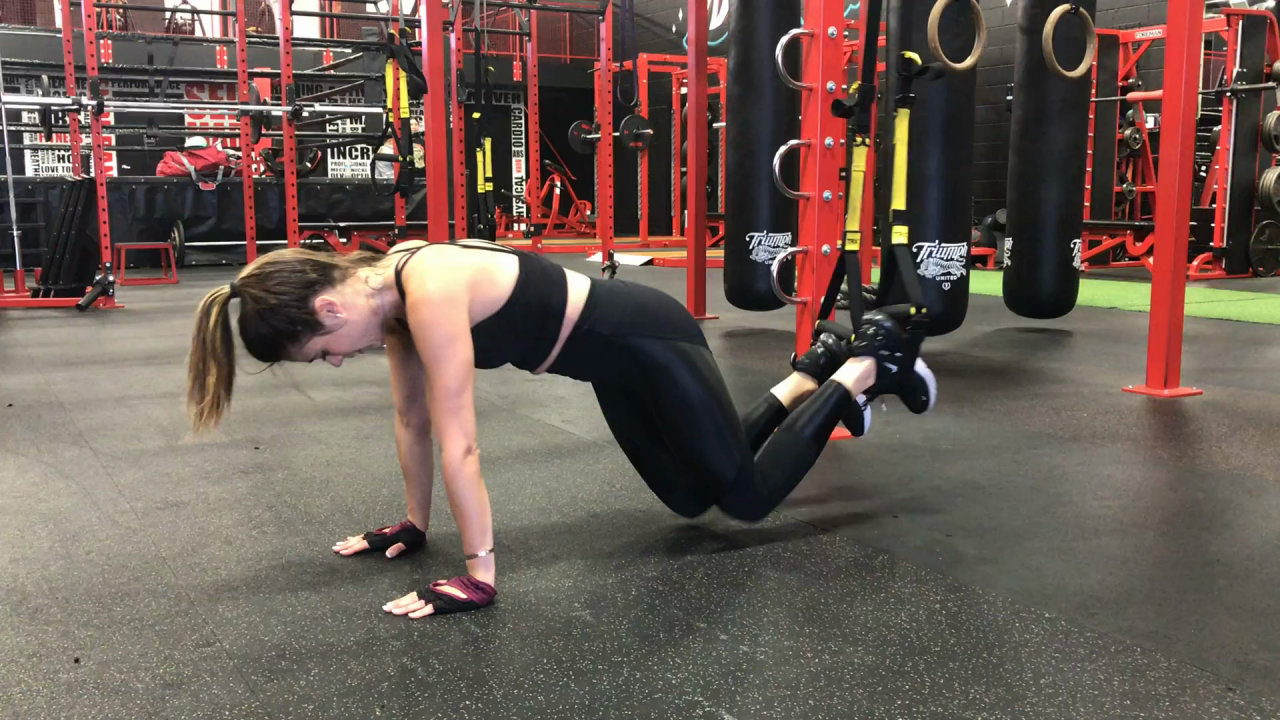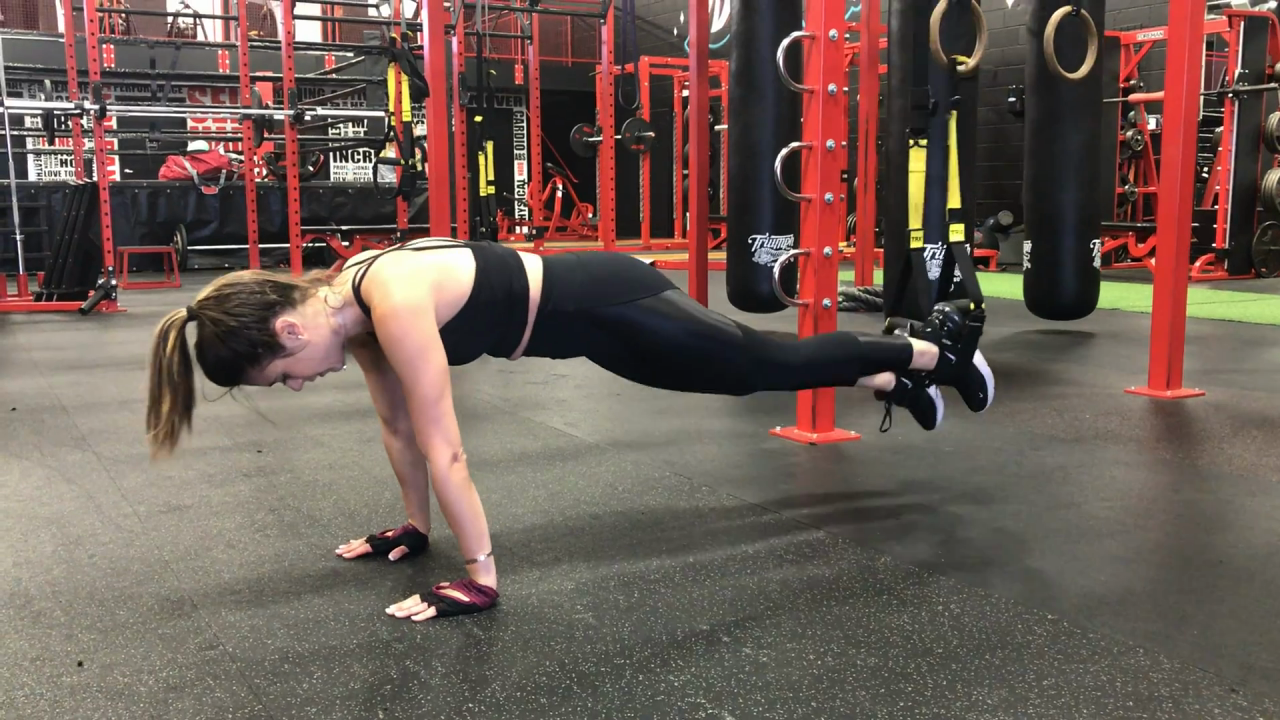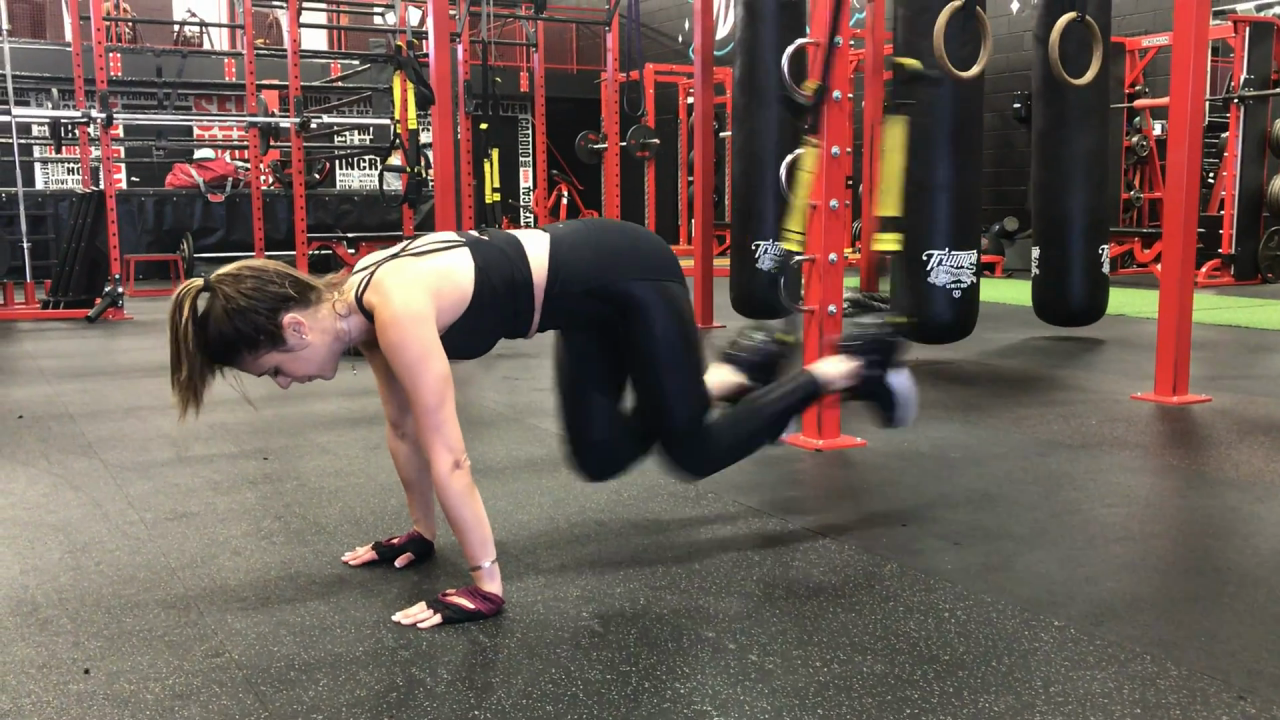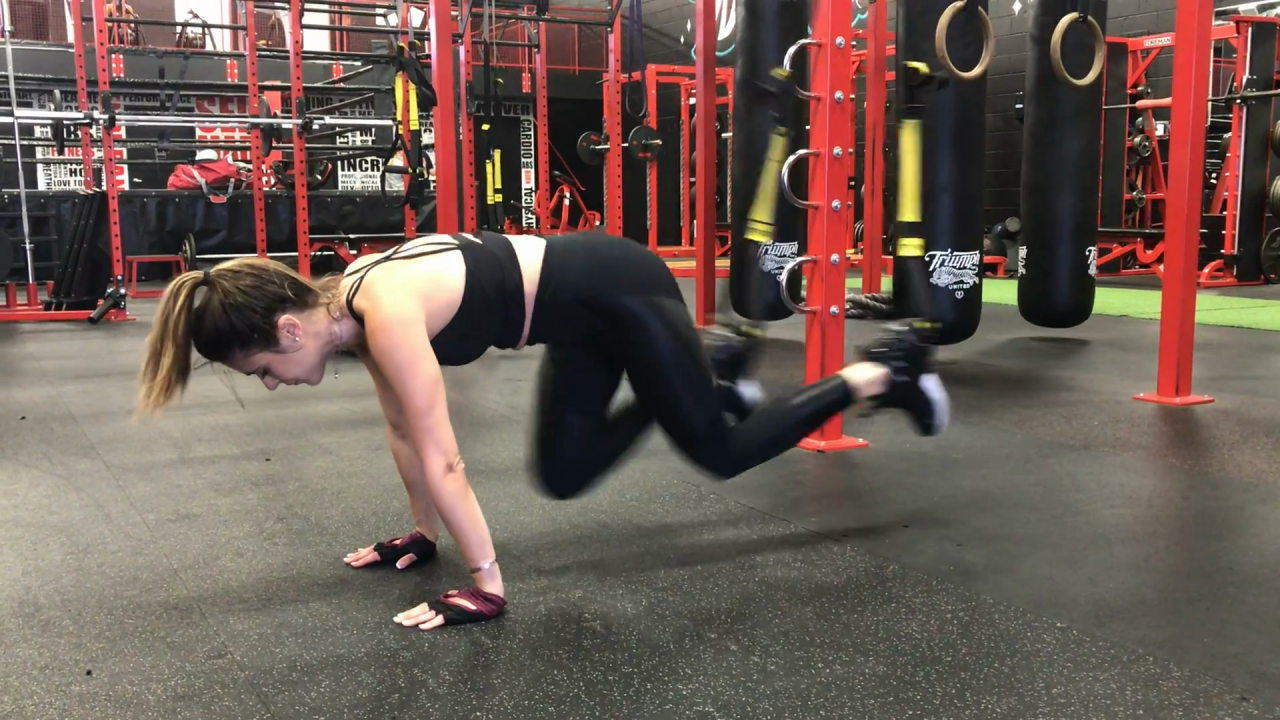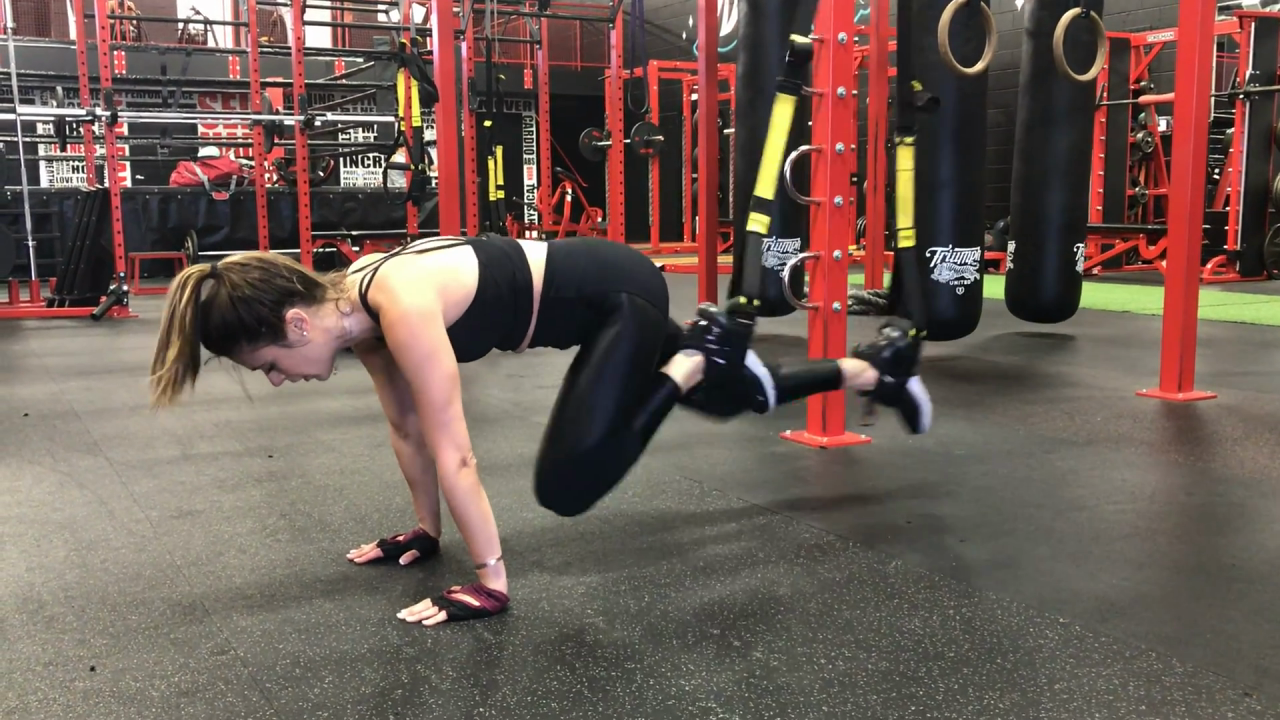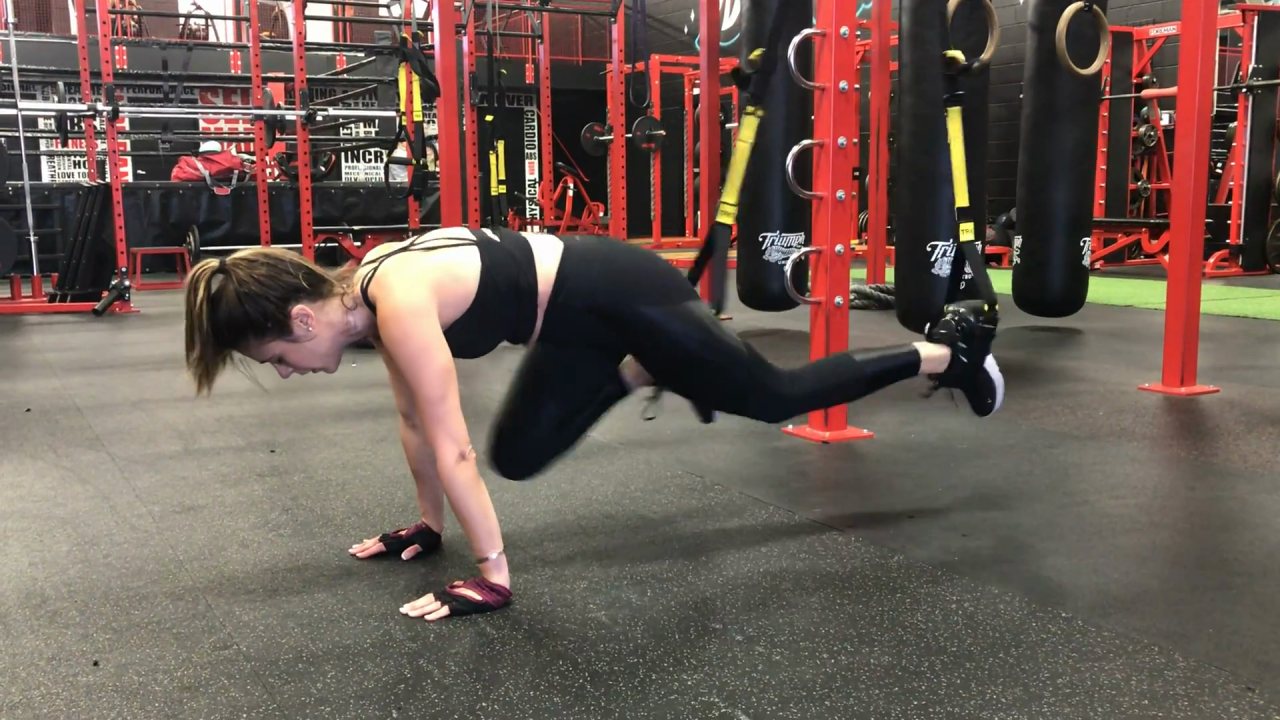
dt=0.5s
person 1, frame 1
left shoulder: (429, 292)
right shoulder: (380, 290)
left elbow: (457, 440)
right elbow: (411, 416)
left wrist: (480, 573)
right wrist: (413, 523)
left hip: (643, 338)
right hip: (609, 352)
left knee: (750, 494)
right knee: (690, 497)
left ankle: (871, 364)
right ankle: (812, 375)
person 1, frame 2
left shoulder: (391, 302)
right shoulder: (350, 305)
left elbow: (442, 446)
right elbow: (397, 425)
left wrist: (482, 575)
right wrist: (414, 526)
left hip: (610, 307)
right hip: (586, 315)
left knee: (775, 363)
right knee: (755, 375)
left ankle: (936, 350)
right ankle: (898, 386)
person 1, frame 3
left shoulder: (391, 309)
right shoulder: (350, 305)
left elbow: (447, 454)
right elbow: (404, 428)
left wrist: (485, 584)
right wrist: (421, 533)
left hip: (624, 279)
right hip: (587, 284)
left knee: (698, 450)
right knee: (600, 457)
left ankle: (851, 364)
right ankle: (728, 373)
person 1, frame 4
left shoulder: (386, 314)
right shoulder: (346, 304)
left elbow: (442, 458)
right elbow: (404, 431)
left wrist: (486, 584)
right wrist: (422, 533)
left hip: (612, 294)
right hip: (579, 303)
left knee: (722, 450)
right knee: (564, 478)
left ankle: (880, 373)
right ankle: (706, 377)
person 1, frame 5
left shoulder: (398, 308)
right shoulder: (352, 306)
left elbow: (452, 454)
right elbow: (406, 429)
left wrist: (490, 579)
right wrist: (424, 530)
left hip: (615, 292)
right hip: (587, 297)
left knee: (566, 486)
right knee: (723, 399)
left ankle: (698, 358)
right ankle: (878, 369)
person 1, frame 6
left shoulder: (395, 304)
right shoulder: (370, 286)
left elbow: (452, 446)
right elbow: (414, 420)
left wrist: (492, 574)
right wrist: (426, 523)
left hip: (619, 296)
right hip: (585, 307)
left knee: (775, 394)
right knee: (517, 455)
left ankle: (948, 353)
right ankle: (639, 371)
